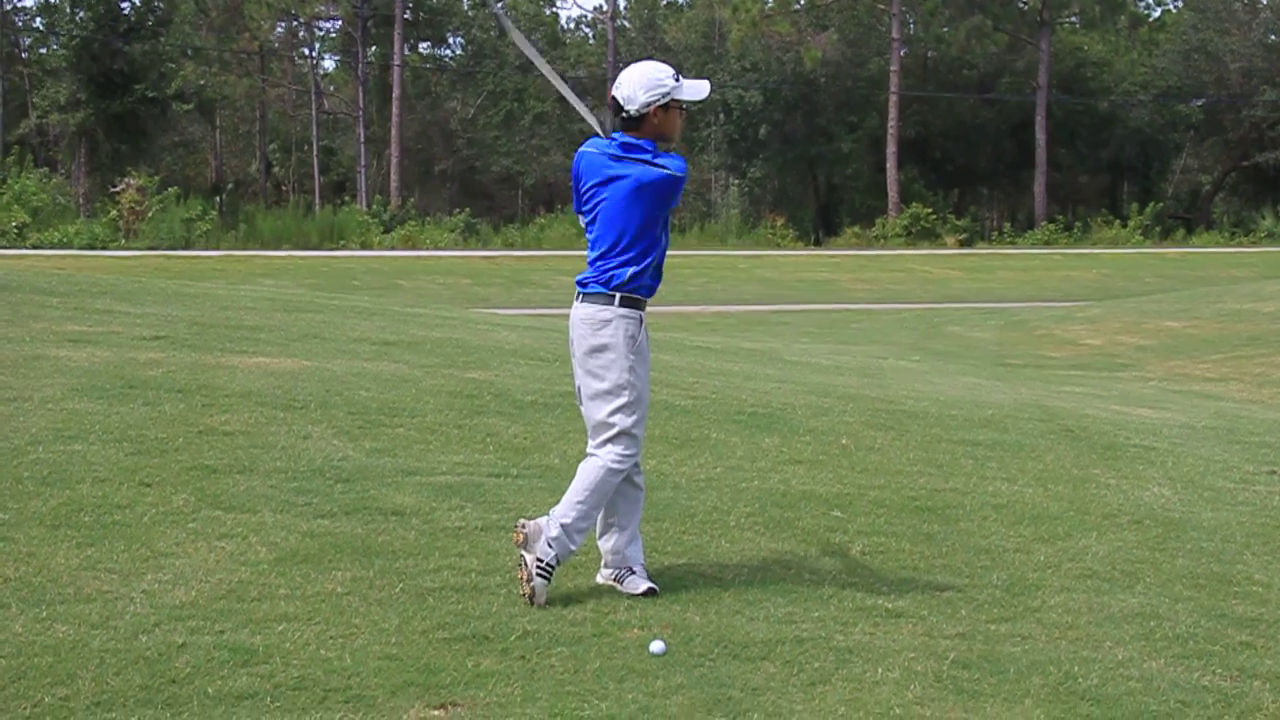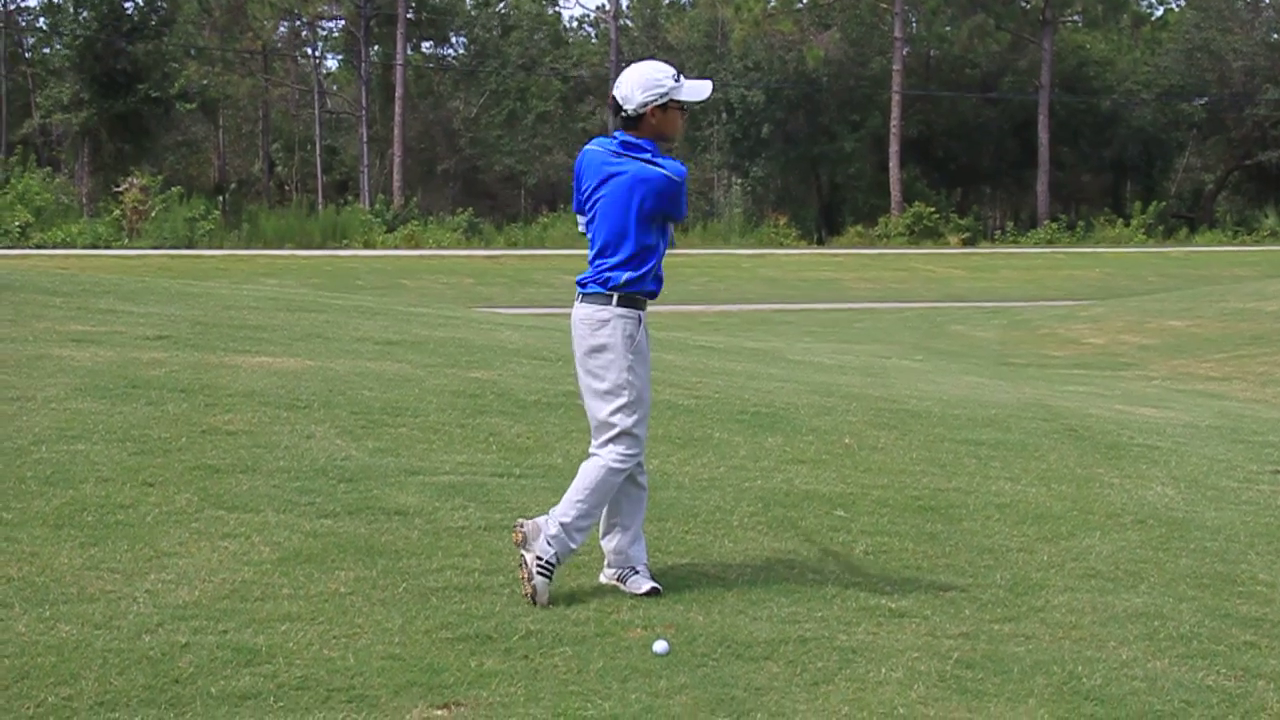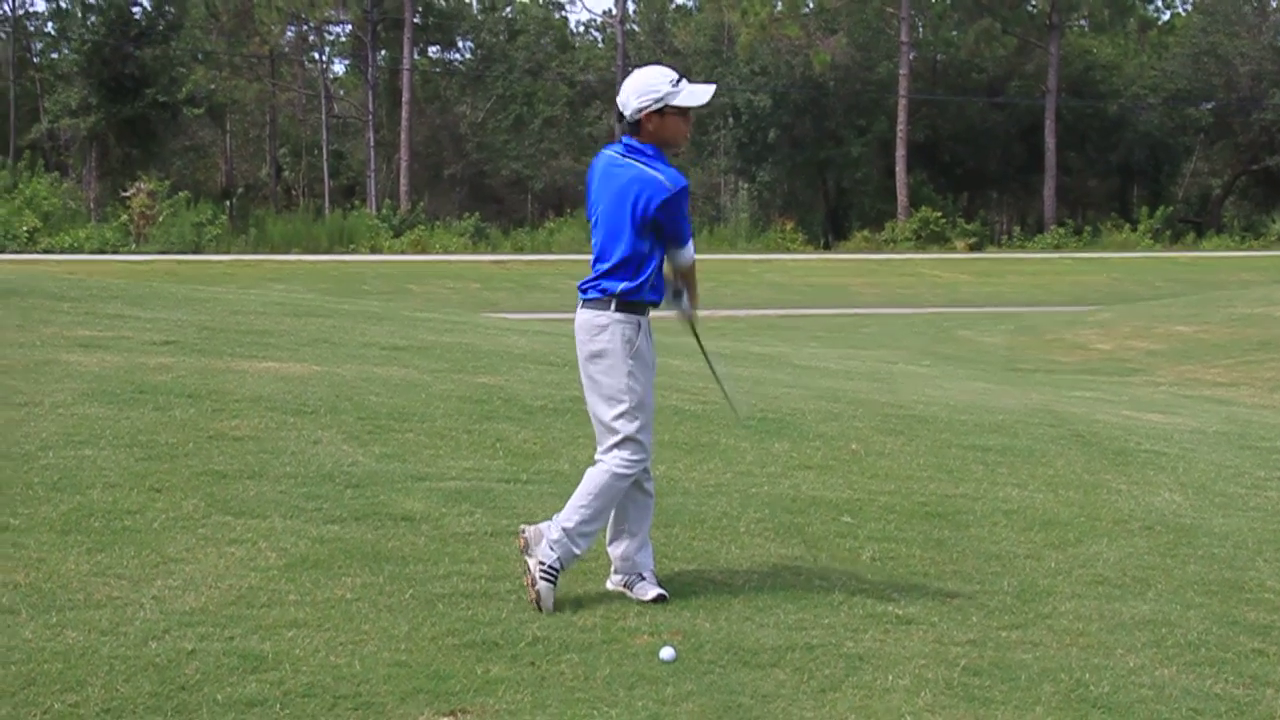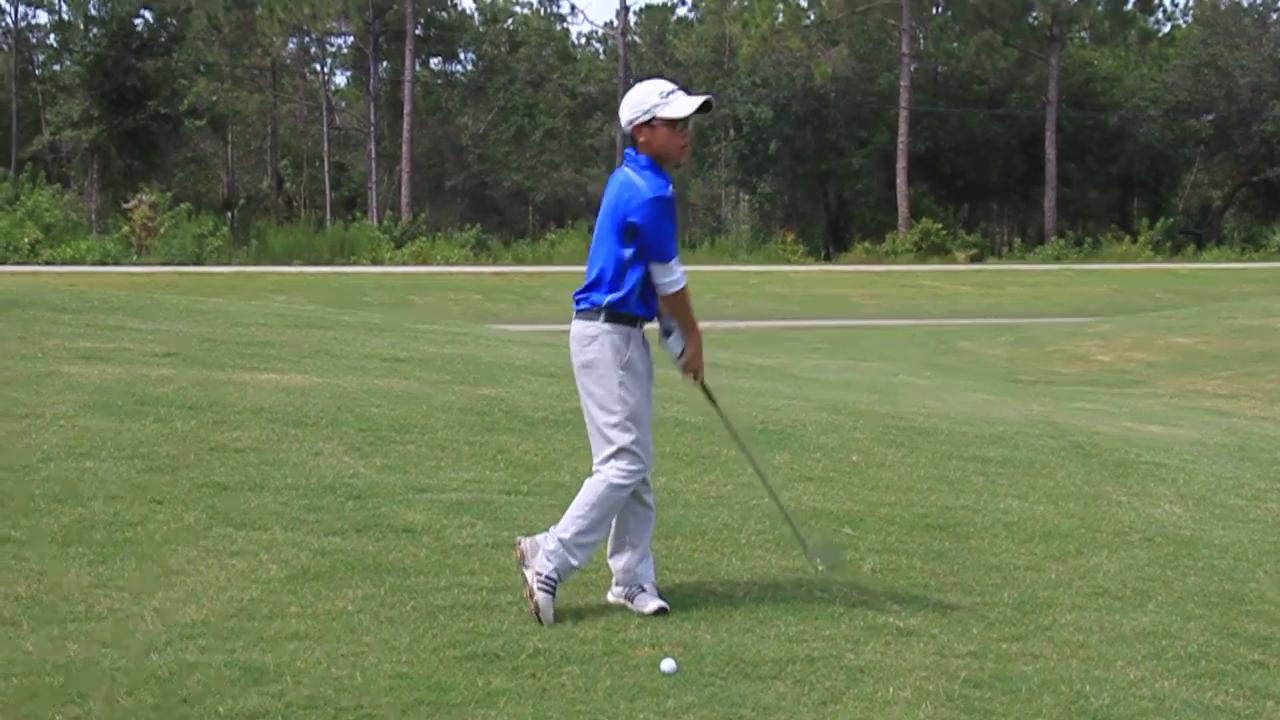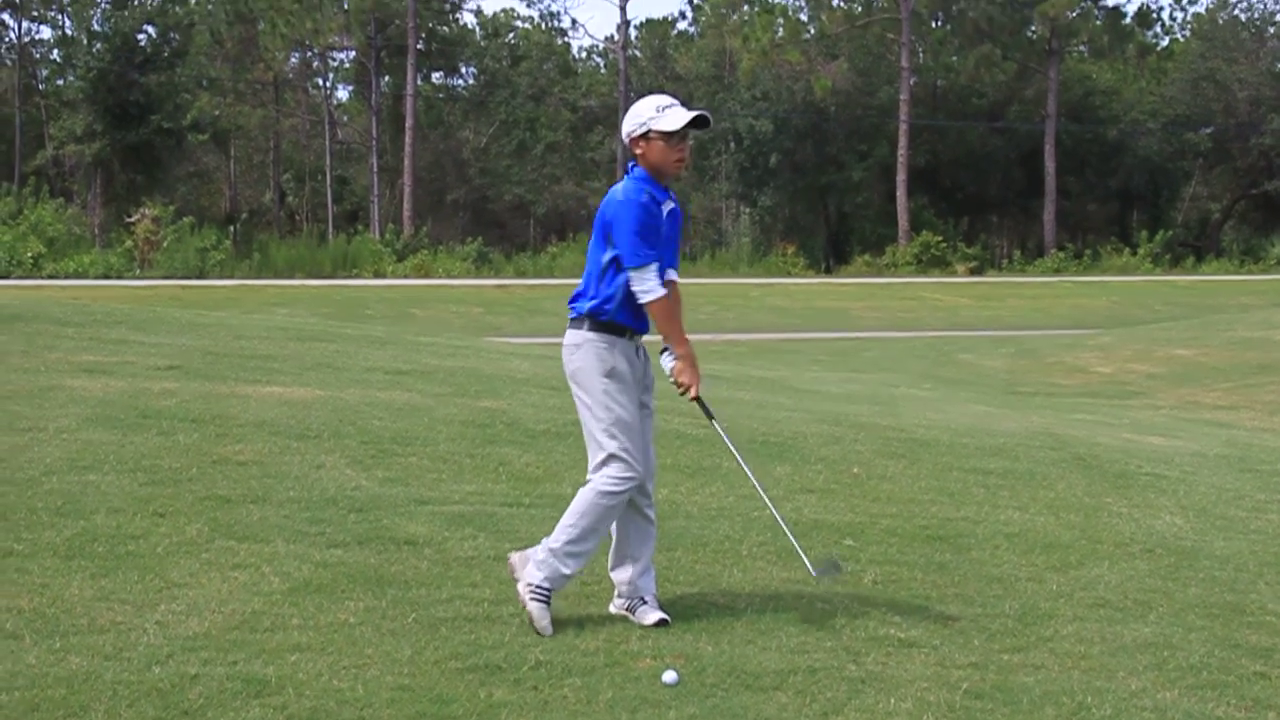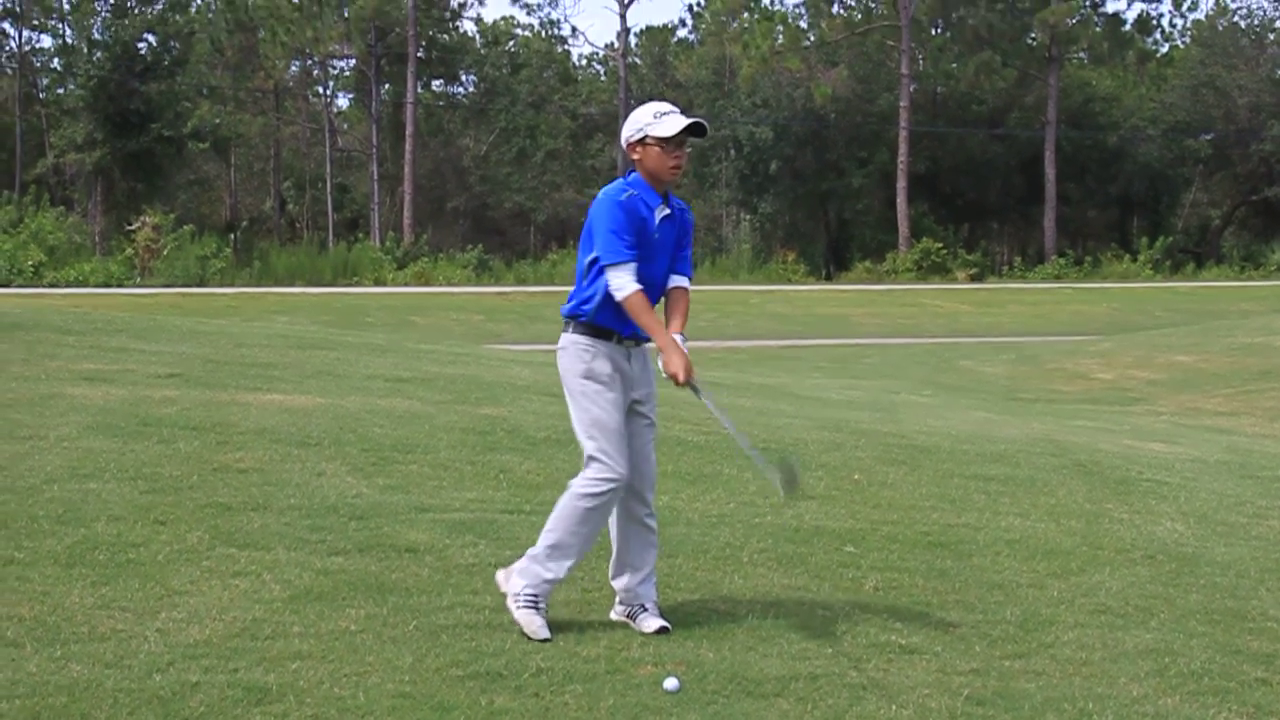
dt=0.1s
person 1, frame 1
left shoulder: (588, 155)
right shoulder: (670, 173)
left hip: (595, 309)
right hip: (616, 316)
left knee: (621, 443)
right knee: (617, 444)
left ankle: (622, 561)
right ankle: (549, 539)
person 1, frame 2
left shoulder: (592, 155)
right shoulder: (668, 176)
left hip: (603, 310)
right hip: (615, 317)
left knee: (626, 443)
right knee: (620, 445)
left ankle: (624, 560)
right ankle: (548, 539)
person 1, frame 3
left shoulder: (605, 161)
right shoulder: (668, 187)
right elbow: (682, 257)
left wrist: (661, 283)
right wrist: (688, 294)
left hip: (611, 317)
right hip: (616, 322)
left knee: (632, 450)
right knee: (625, 451)
left ankle: (631, 566)
right ankle: (551, 545)
person 1, frame 4
left shoulder: (631, 181)
right shoulder: (648, 194)
right elbow: (669, 280)
left wrist: (674, 334)
right wrist: (692, 341)
left hip: (628, 334)
right hip: (606, 335)
left knee: (636, 462)
right knee: (623, 462)
left ankle: (632, 578)
right ankle: (547, 558)
person 1, frame 5
left shoulder: (667, 206)
right shoulder: (632, 200)
left elbow: (668, 280)
right elbow: (646, 289)
left wrist: (674, 351)
right wrist: (684, 355)
left hip: (627, 346)
right hip: (597, 345)
left knee: (638, 474)
right knee: (618, 471)
left ankle: (633, 590)
right ankle: (539, 569)
person 1, frame 6
left shoulder: (677, 216)
right shoulder: (616, 202)
left elbow: (676, 285)
right elbow: (623, 287)
left wrist: (674, 341)
right wrist: (669, 348)
left hip: (633, 353)
right hip: (591, 349)
left knee: (638, 480)
right knee: (605, 473)
left ankle: (634, 597)
right ankle: (528, 580)
